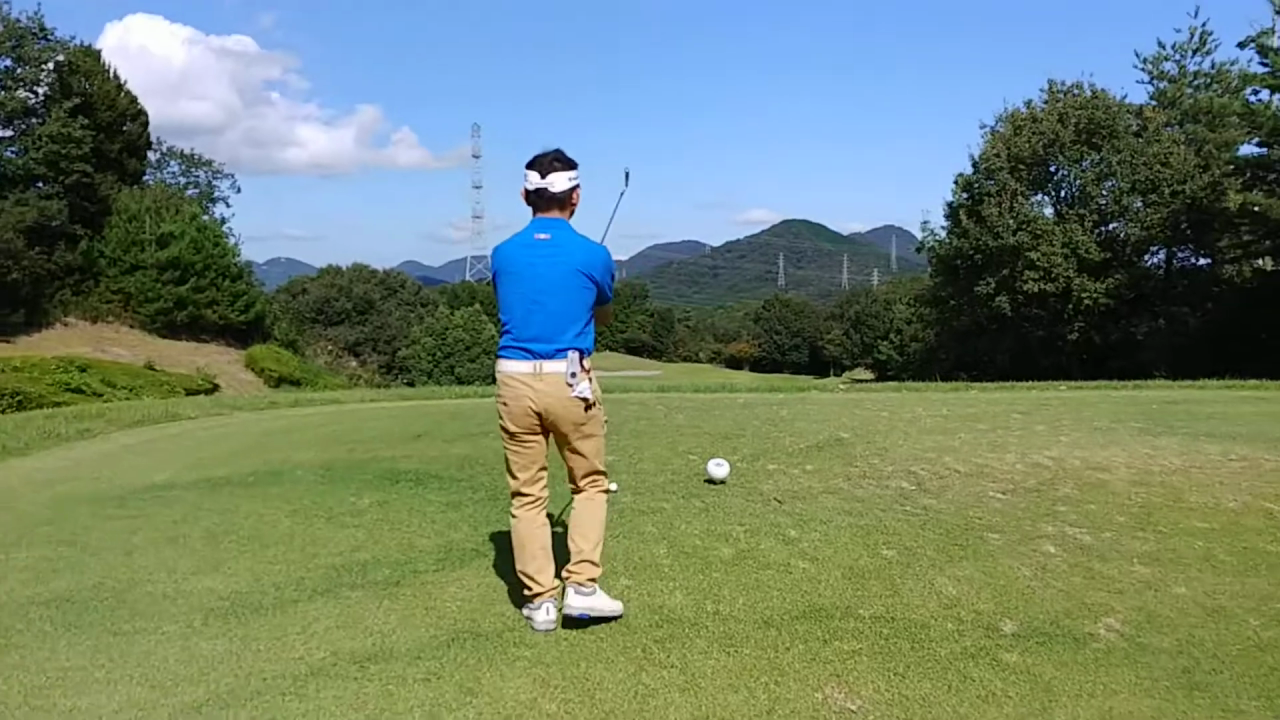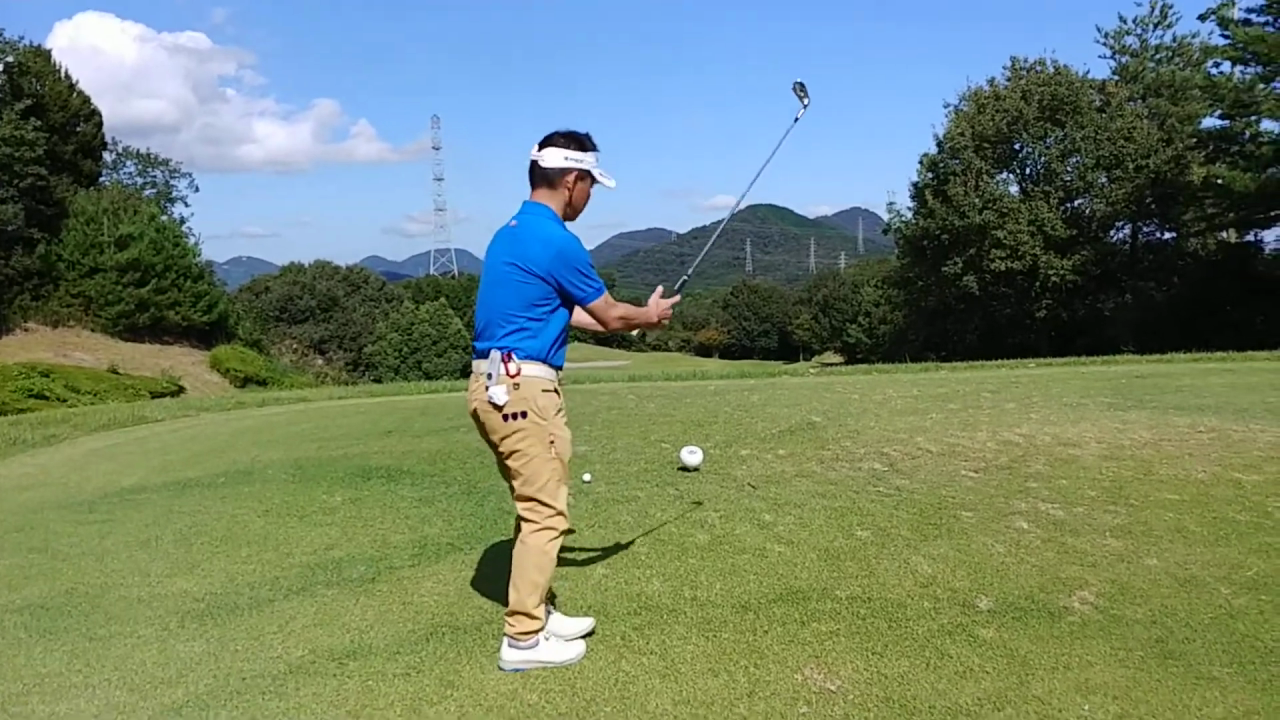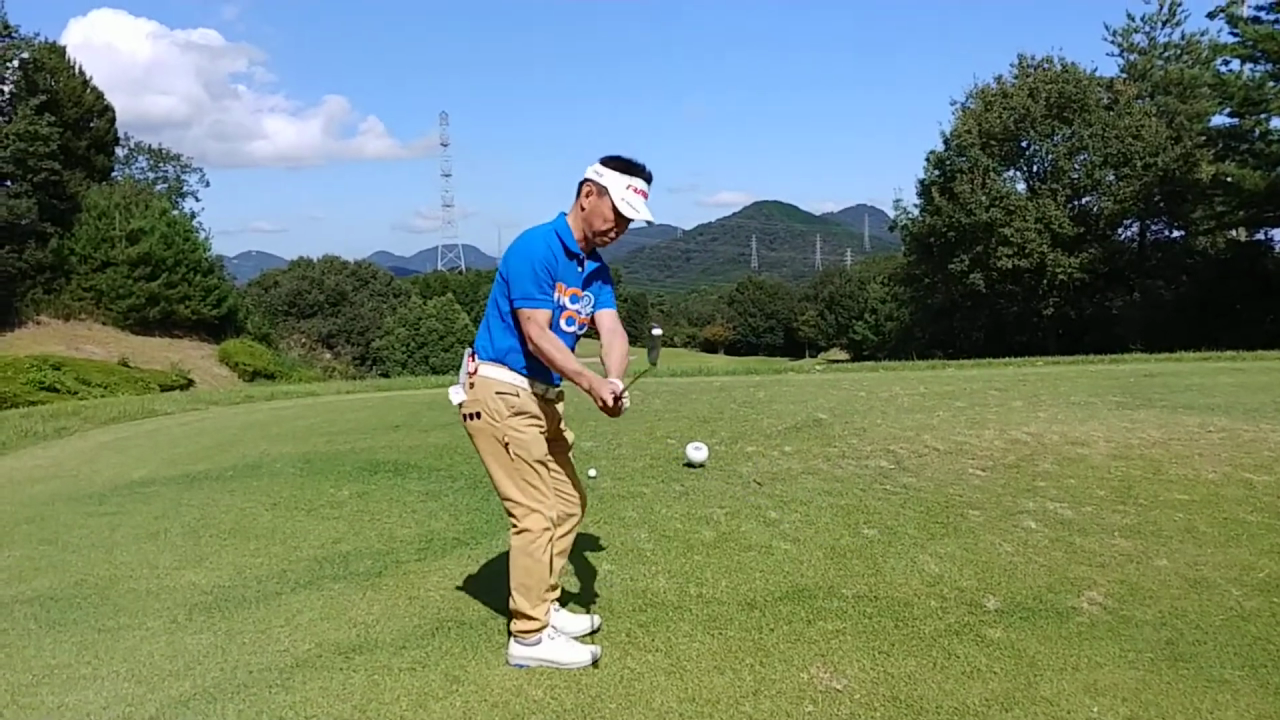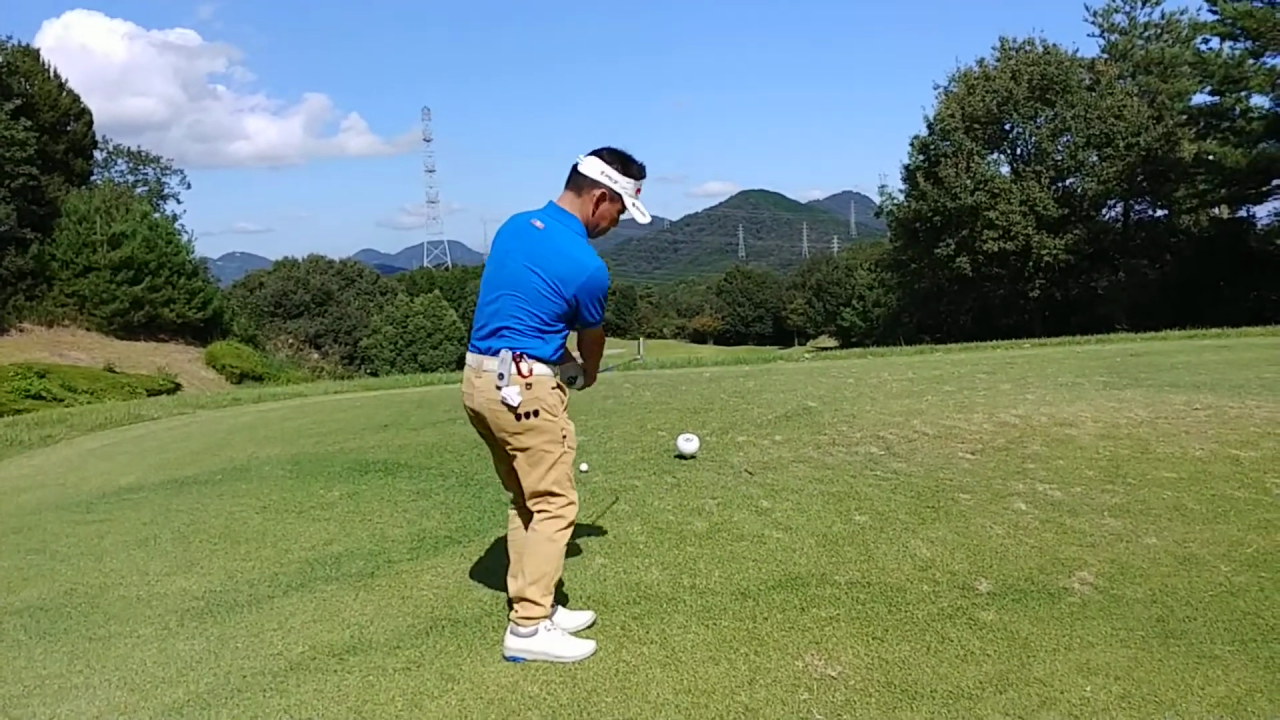
dt=1s
person 1, frame 1
left shoulder: (503, 254)
right shoulder: (594, 254)
left hip: (515, 381)
right hip: (570, 381)
left knee: (527, 495)
right knee: (590, 484)
left ankle: (538, 599)
right ankle: (581, 586)
person 1, frame 2
left shoulder: (509, 233)
right shoulder: (556, 242)
right elbow: (611, 316)
left wrist: (633, 319)
right wrist: (651, 313)
left hip: (494, 386)
right hip: (523, 389)
left knee: (534, 510)
right knee: (545, 515)
left ankle: (536, 616)
right ankle: (523, 639)
person 1, frame 3
left shoulder: (598, 269)
right shoulder: (535, 246)
left elbow: (611, 329)
right elbow: (536, 335)
left wrist: (615, 380)
right wrist: (591, 385)
left hip: (544, 397)
right hip: (502, 393)
left knee: (568, 504)
right knee: (534, 514)
left ankle: (545, 608)
right ankle: (529, 636)
person 1, frame 4
left shoulder: (514, 227)
right shoulder: (586, 266)
right elbow: (592, 340)
left wrist: (564, 363)
right wrist: (586, 374)
left hip: (481, 377)
right hip: (525, 386)
left knee: (526, 499)
right knee: (553, 505)
left ankle: (533, 605)
right ankle: (528, 628)
